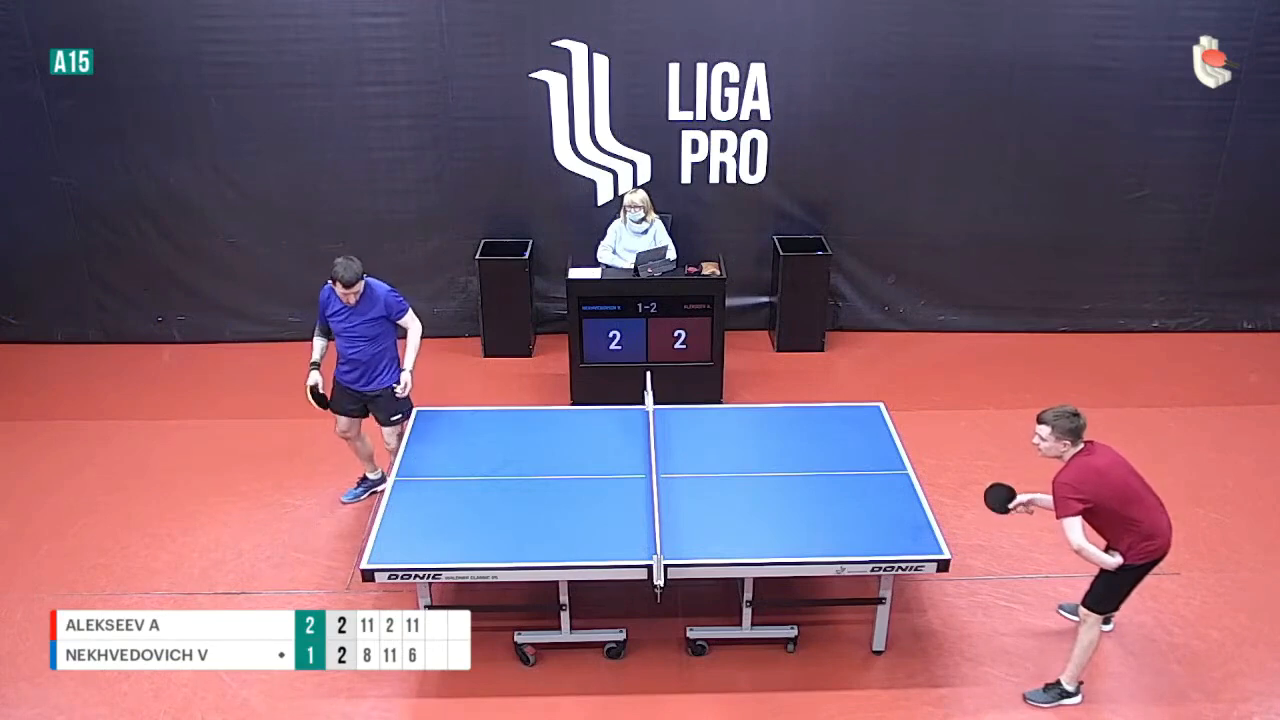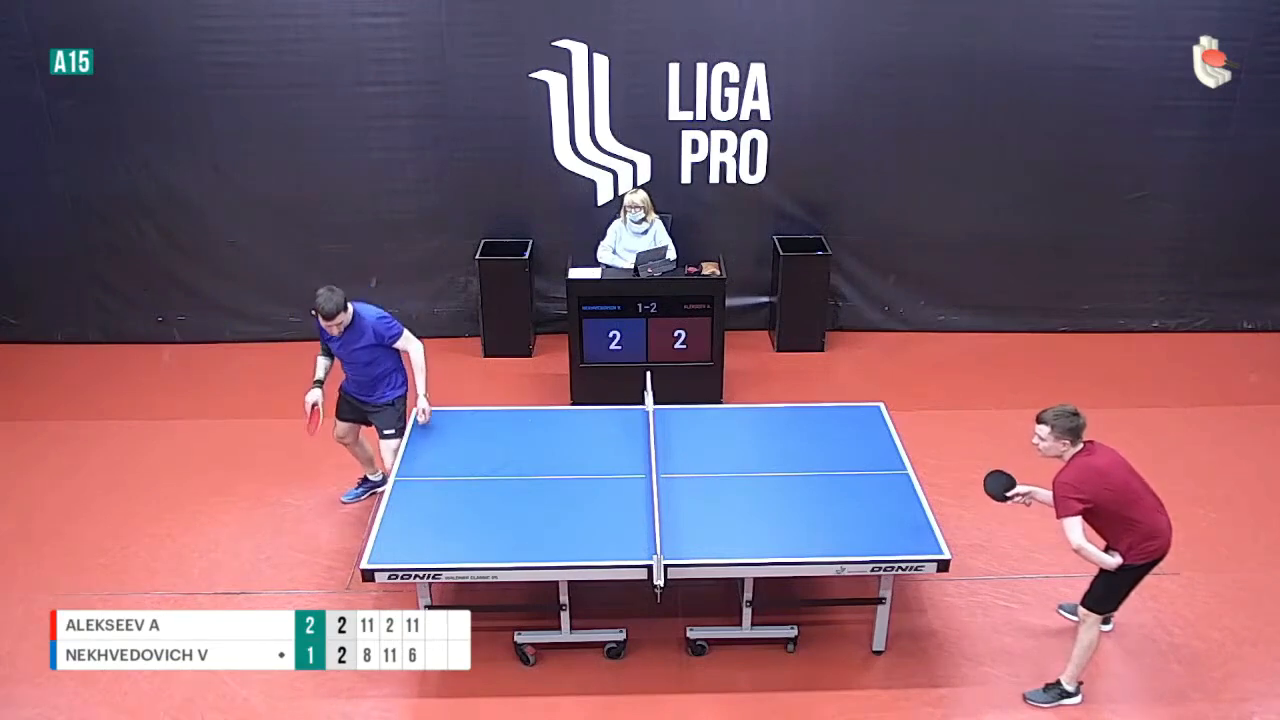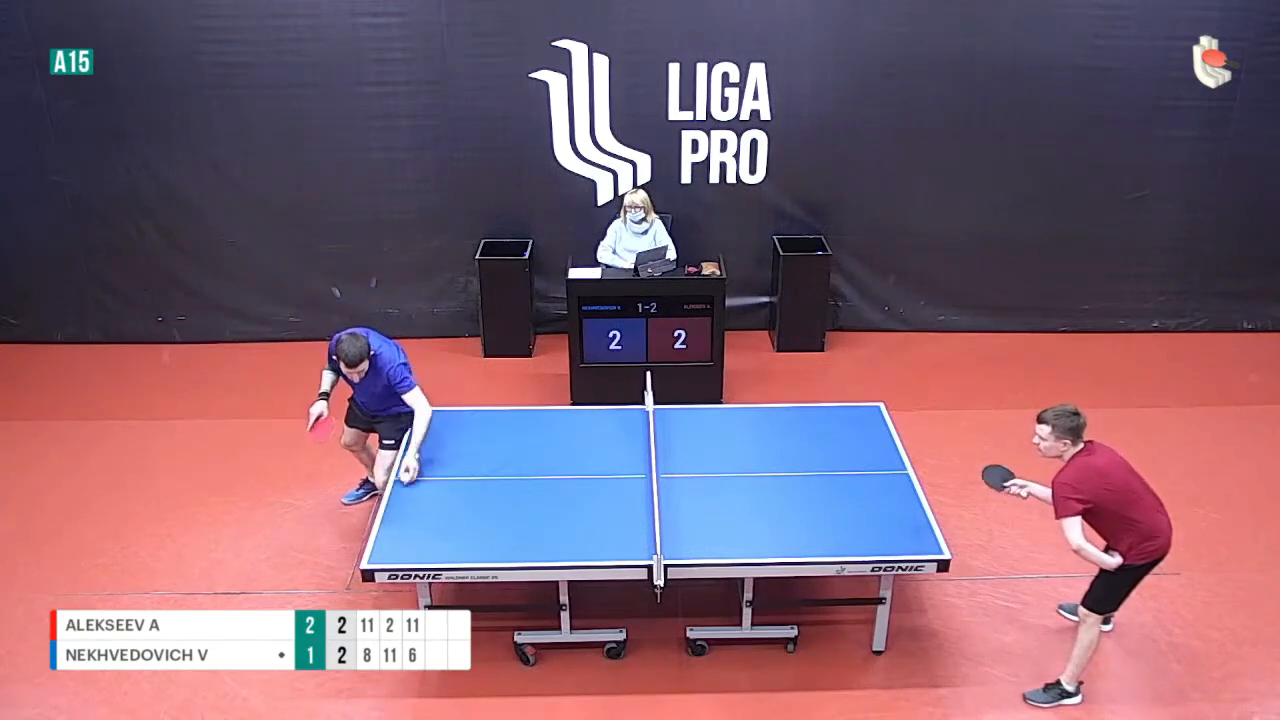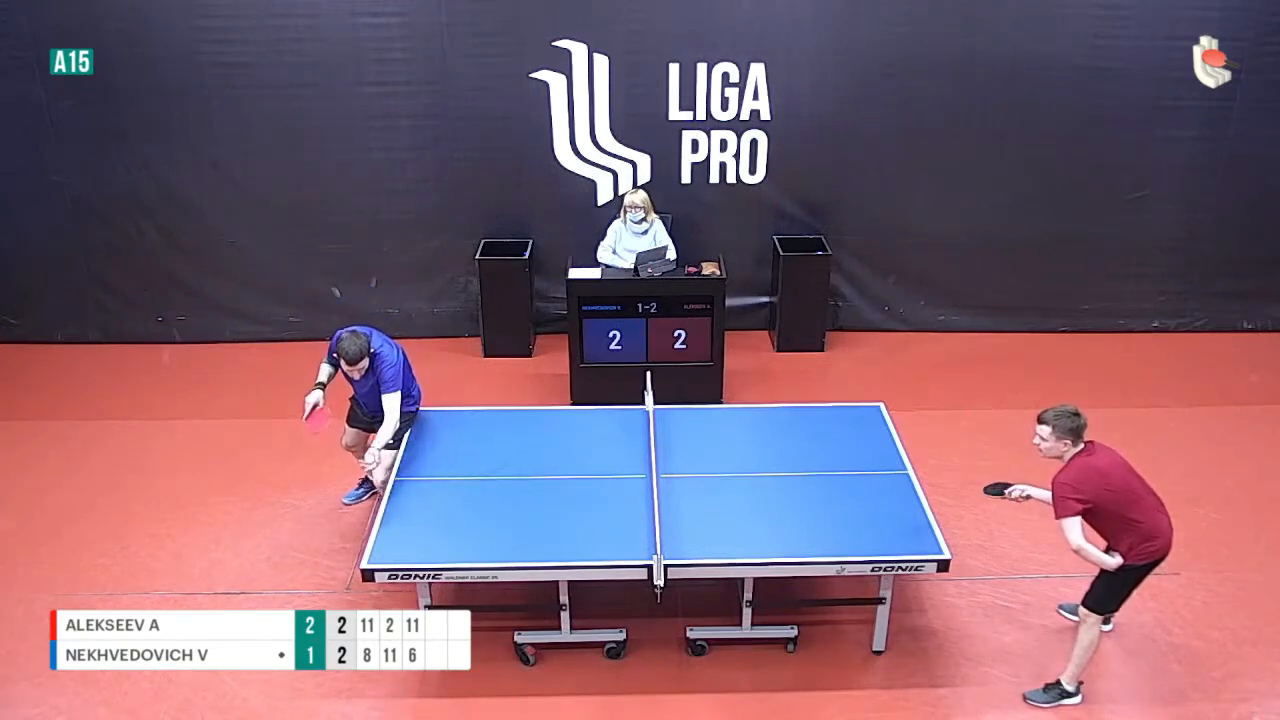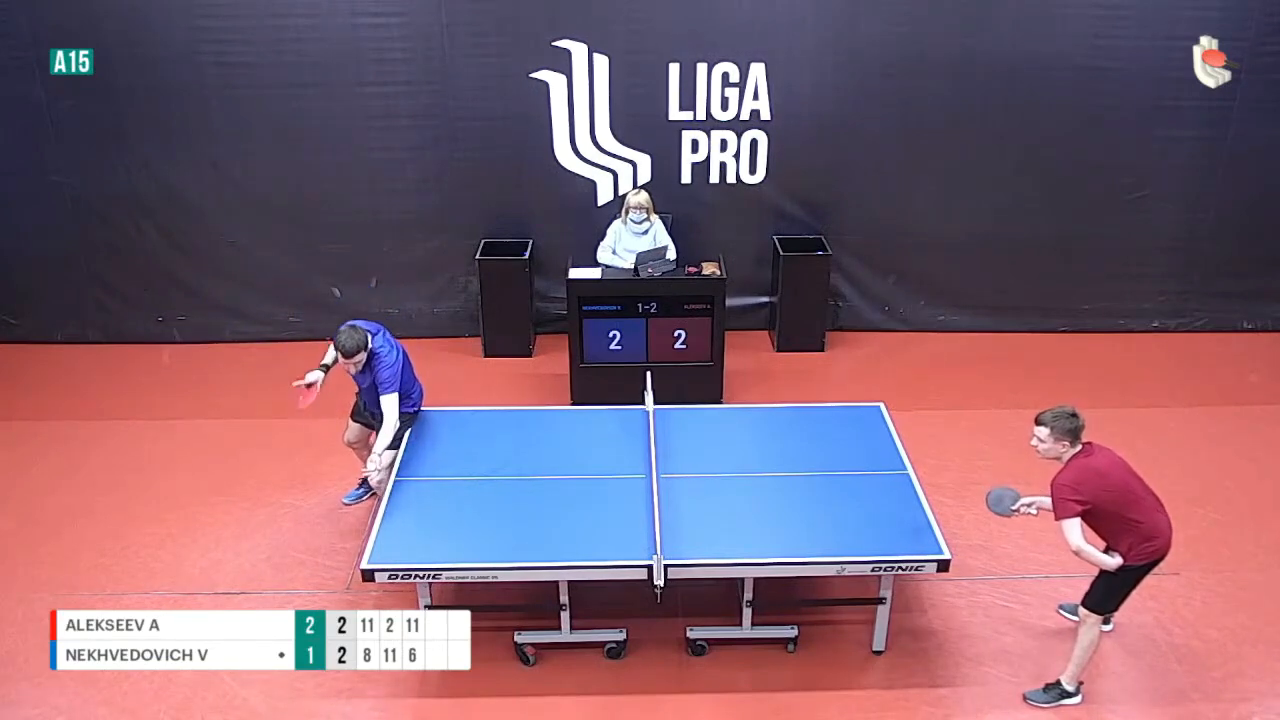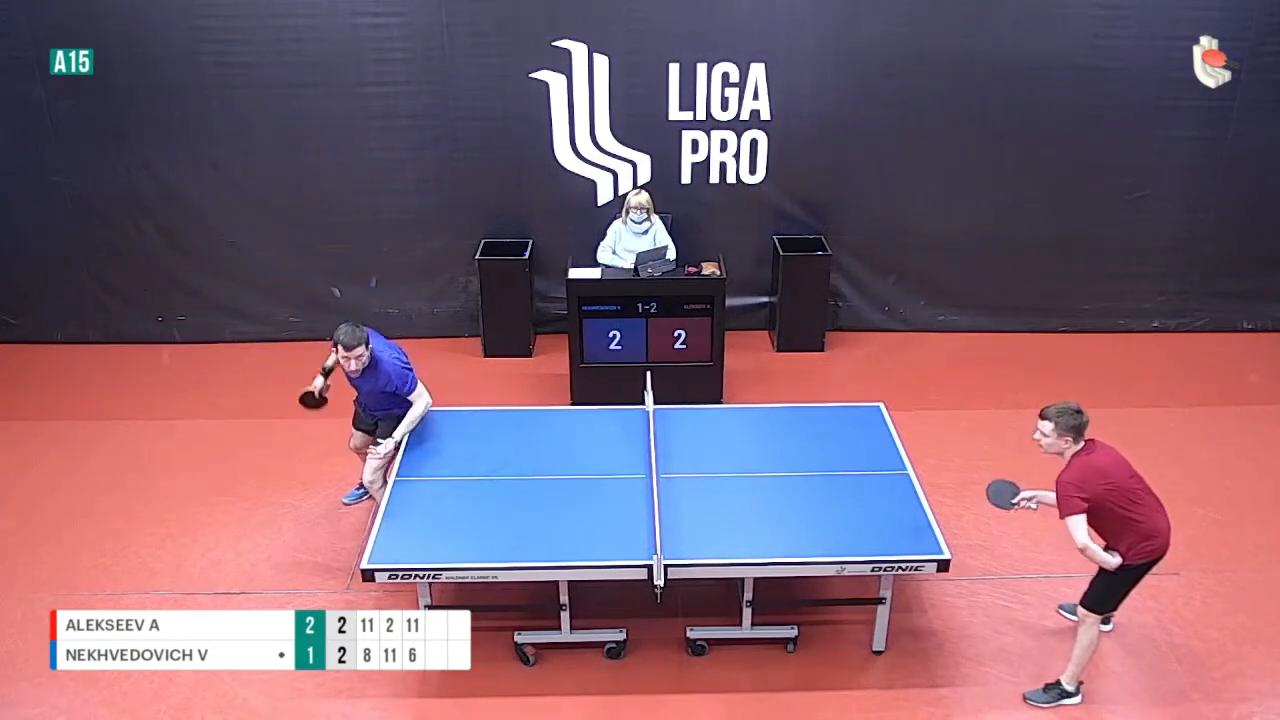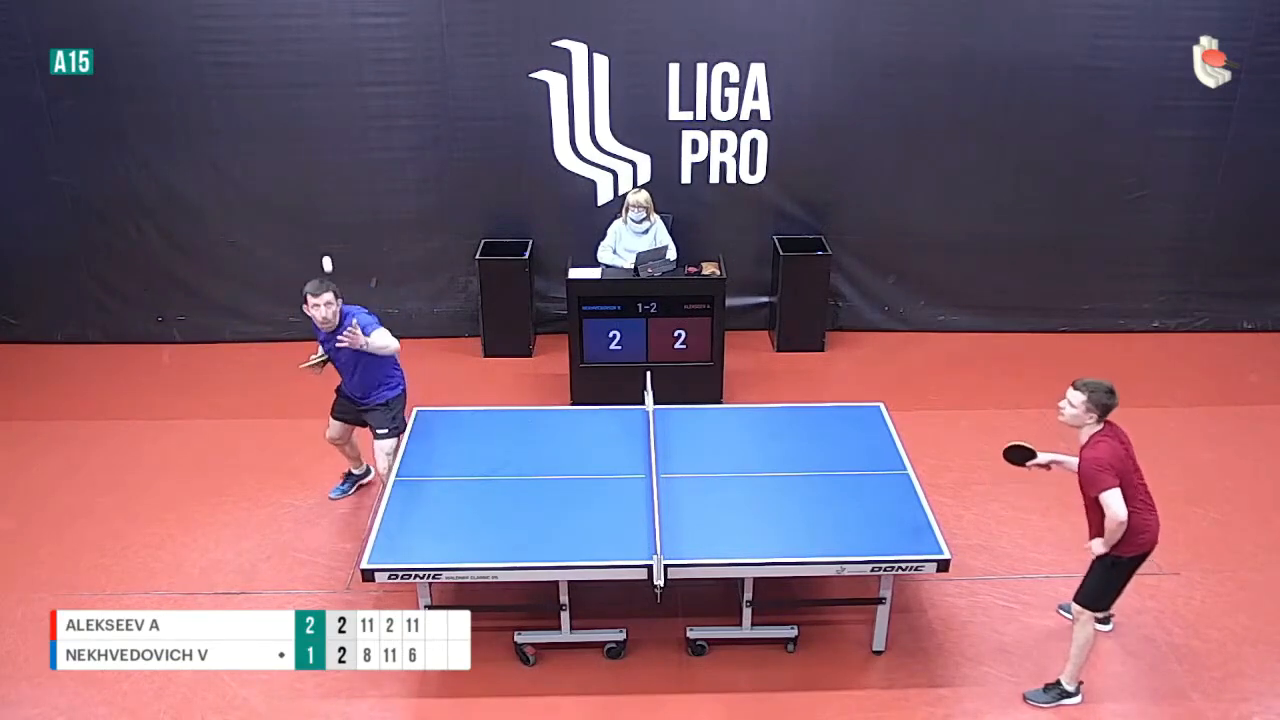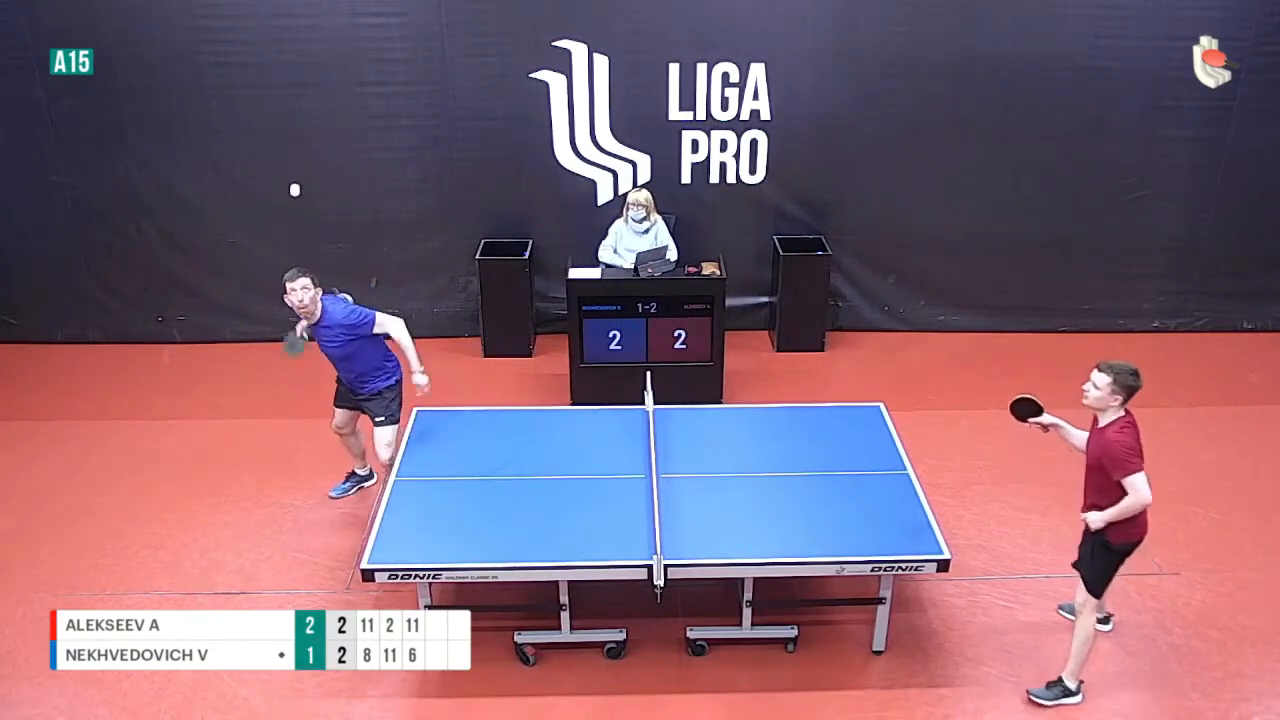
dt=0.5s
person 1, frame 1
left shoulder: (1067, 479)
right shoulder: (1096, 450)
left elbow: (1078, 544)
left wrist: (1112, 563)
right wrist: (1035, 499)
left hip: (1142, 546)
right hip: (1155, 528)
left knee: (1089, 615)
left ankle: (1067, 688)
right ankle: (1103, 612)
person 1, frame 2
left shoulder: (1067, 479)
right shoulder: (1096, 450)
left elbow: (1078, 544)
left wrist: (1112, 563)
right wrist: (1034, 493)
left hip: (1142, 546)
right hip: (1154, 529)
left knee: (1088, 615)
left ankle: (1068, 687)
right ankle: (1102, 612)
person 1, frame 3
left shoulder: (1066, 479)
right shoulder: (1096, 450)
left elbow: (1077, 544)
left wrist: (1113, 563)
right wrist: (1030, 488)
left hip: (1142, 546)
right hip: (1155, 529)
left knee: (1089, 615)
left ankle: (1068, 688)
right ankle: (1104, 612)
person 1, frame 4
left shoulder: (1066, 480)
right shoulder: (1096, 451)
left elbow: (1077, 544)
left wrist: (1113, 563)
right wrist: (1031, 492)
left hip: (1143, 546)
right hip: (1156, 529)
left knee: (1089, 615)
left ankle: (1068, 687)
right ankle: (1103, 612)
person 1, frame 5
left shoulder: (1065, 482)
right shoulder: (1094, 452)
left elbow: (1076, 545)
left wrist: (1112, 564)
right wrist: (1039, 502)
left hip: (1143, 546)
right hip: (1155, 528)
left knee: (1089, 615)
left ankle: (1068, 687)
right ankle: (1102, 612)
person 1, frame 6
left shoulder: (1070, 479)
right shoulder: (1096, 449)
left elbow: (1083, 543)
left wrist: (1111, 563)
right wrist: (1039, 496)
left hip: (1141, 545)
right hip: (1154, 527)
left knee: (1089, 614)
left ankle: (1068, 687)
right ankle: (1102, 612)
person 1, frame 7
left shoulder: (1095, 457)
right shoulder: (1110, 432)
left elbow: (1117, 515)
left wrist: (1105, 544)
right wrist: (1056, 459)
left hip: (1129, 540)
right hip: (1142, 527)
left knee: (1081, 611)
right knee: (1096, 581)
left ankle: (1068, 687)
right ankle: (1101, 613)
person 1, frame 8
left shoulder: (1116, 441)
right shoulder: (1110, 420)
left elbow: (1142, 497)
right elbow: (1092, 446)
left wrist: (1103, 518)
right wrist: (1056, 424)
left hip: (1116, 529)
right hip: (1107, 522)
left knee: (1085, 603)
right knee: (1088, 565)
left ankle: (1069, 685)
right ankle: (1100, 613)
person 2, frame 1
left shoulder: (384, 295)
right shoulder: (326, 297)
left elbow: (414, 327)
right elbow: (322, 333)
left wrist: (407, 370)
right wrist: (315, 365)
left hip: (384, 382)
right hip: (346, 380)
left knee: (394, 444)
right knee: (347, 432)
right ankle: (374, 477)
person 2, frame 2
left shoulder: (375, 321)
right shoulder: (324, 324)
left elbow: (414, 346)
left wrist: (421, 394)
right wrist: (318, 384)
left hip: (387, 395)
right hip: (353, 391)
left knee: (393, 467)
right knee: (344, 436)
right ankle: (374, 478)
person 2, frame 3
left shoulder: (390, 363)
right shoulder: (338, 344)
left elbow: (423, 409)
right elbow: (331, 369)
left wrist: (412, 454)
right wrist: (323, 397)
left hip: (396, 409)
right hip: (363, 402)
left knee: (384, 480)
right knee: (350, 443)
right ankle: (373, 480)
person 2, frame 4
left shoulder: (388, 361)
right shoulder: (340, 341)
left elbow: (392, 418)
right elbow: (329, 363)
left wrist: (375, 449)
right wrist: (319, 387)
left hip: (398, 406)
right hip: (365, 400)
left knee: (383, 480)
right knee: (350, 443)
right ankle: (371, 479)
person 2, frame 5
left shoulder: (385, 361)
right shoulder: (352, 333)
left elbow: (391, 419)
right elbow: (335, 348)
left wrist: (377, 454)
right wrist: (323, 368)
left hip: (401, 406)
right hip: (370, 396)
left knee: (378, 479)
right knee: (352, 440)
right ankle: (371, 481)
person 2, frame 6
left shoulder: (389, 365)
right shoulder: (347, 338)
left elbow: (424, 401)
left wrist: (394, 440)
right wrist: (324, 373)
left hip: (395, 411)
right hip: (367, 403)
left knee: (371, 478)
right knee: (358, 446)
right ankle: (374, 482)
person 2, frame 7
left shoulder: (357, 319)
right shoulder: (319, 324)
left elbow: (393, 345)
left wrist: (364, 343)
right wrist: (321, 356)
left hip: (385, 396)
right hip: (351, 392)
left knee: (386, 471)
right knee: (335, 437)
right ankle: (359, 471)
person 2, frame 8
left shoulder: (343, 314)
right shoulder: (311, 314)
left elbow: (395, 324)
right elbow: (345, 298)
left wrist: (417, 370)
left hip: (382, 384)
right hip: (350, 381)
left knee: (385, 457)
right knee: (341, 427)
right ankle: (362, 472)
